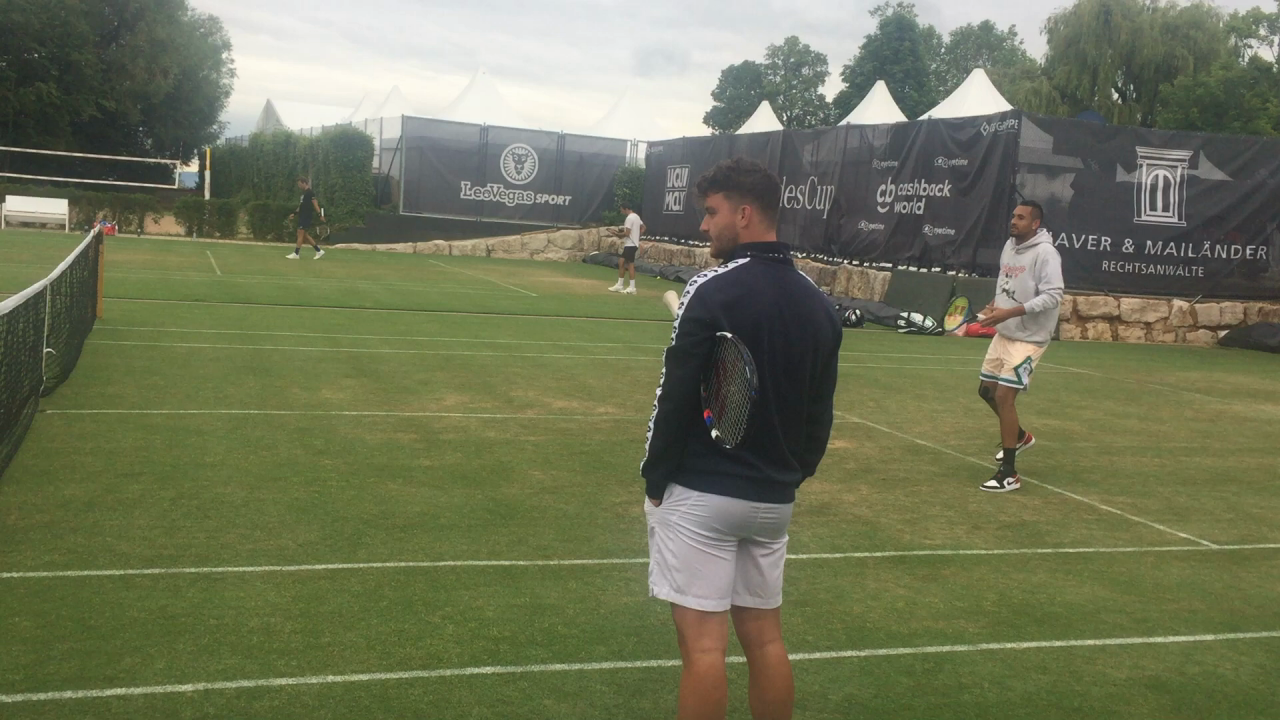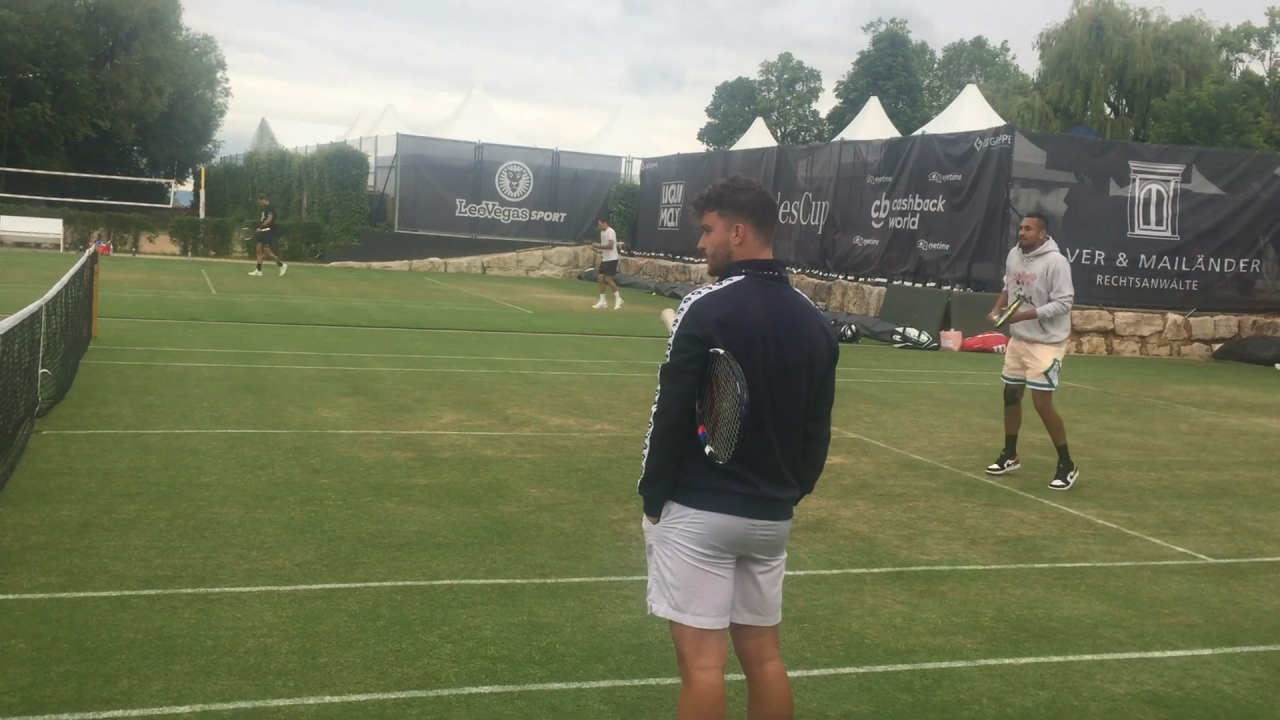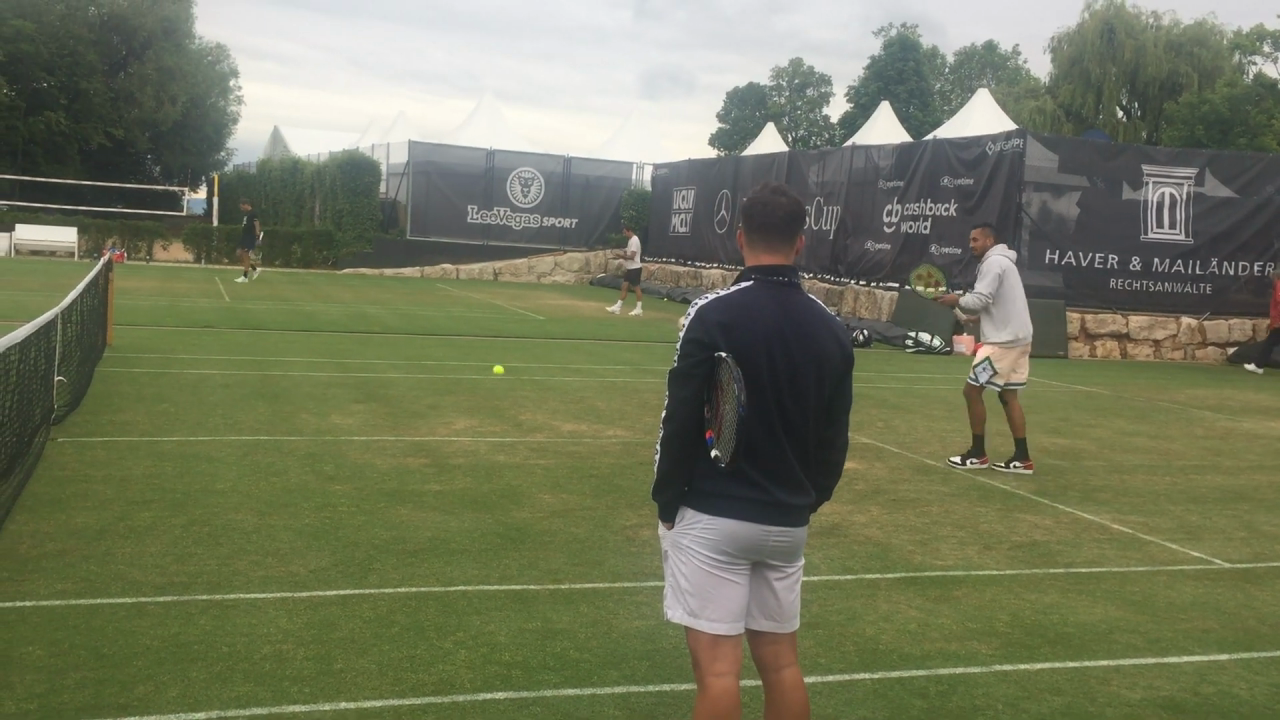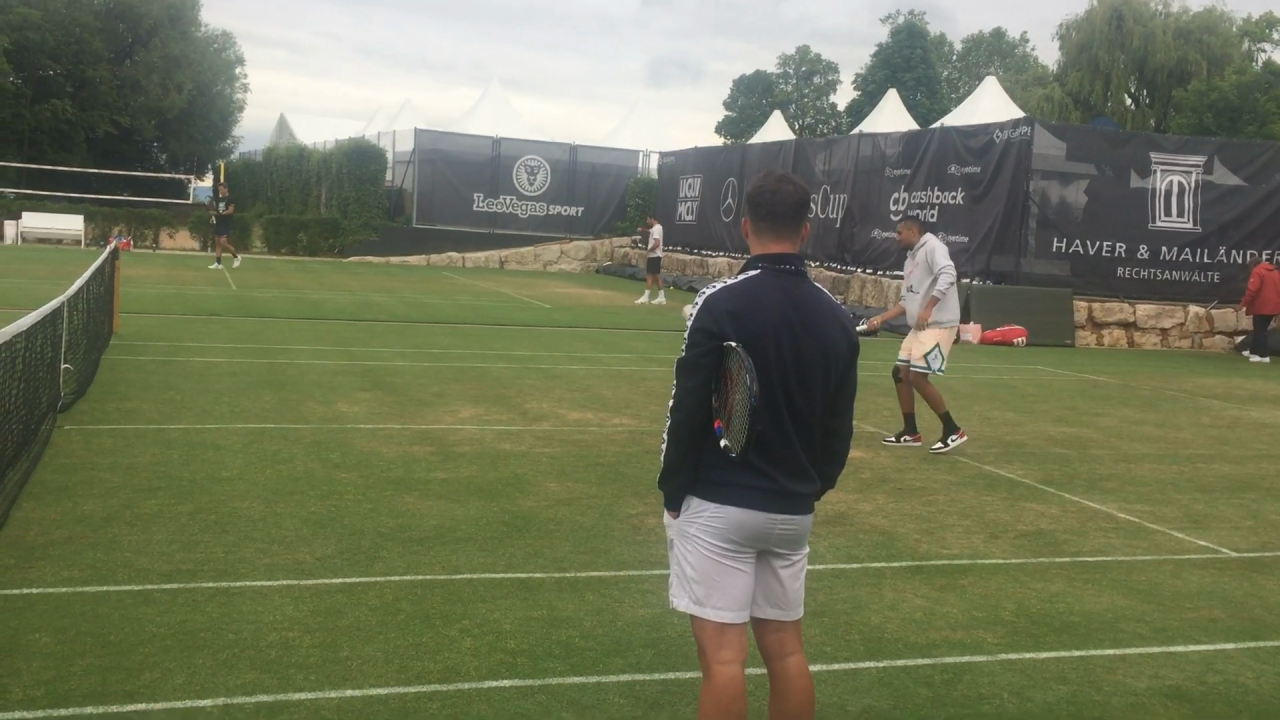
dt=0.7s
person 1, frame 1
left shoulder: (713, 292)
right shoulder: (817, 304)
left elbow: (676, 397)
right elbow: (820, 413)
left wrist: (655, 479)
left hip: (700, 493)
right hip: (773, 499)
left knee: (702, 642)
right knee: (765, 636)
person 1, frame 2
left shoulder: (707, 309)
right shoulder: (814, 321)
left elbow: (671, 414)
right elbow: (818, 430)
left wrist: (652, 496)
left hip: (698, 512)
right hip: (771, 516)
left knee: (701, 661)
right knee: (763, 654)
person 1, frame 3
left shoulder: (714, 314)
right shoulder: (831, 329)
left elbow: (681, 420)
right elbow: (835, 439)
left wrist: (666, 501)
left hip: (712, 517)
right hip: (787, 523)
left knee: (716, 666)
right knee: (780, 660)
person 1, frame 4
left shoulder: (722, 303)
right shoulder: (835, 316)
left elbow: (688, 409)
right elbow: (840, 427)
left wrist: (672, 491)
left hip: (718, 506)
right hip: (793, 510)
left knee: (722, 654)
right knee: (786, 648)
person 2, frame 1
left shoulder: (1045, 253)
right shoulder: (1009, 246)
left elbow: (1053, 296)
left wrist: (1011, 312)
right wrist: (994, 307)
left hip: (1029, 339)
right hip: (1003, 335)
left knee: (1003, 396)
right knee: (987, 390)
left ankle: (1008, 473)
right ankle: (1019, 436)
person 2, frame 2
left shoulder: (1056, 262)
right shoulder: (1014, 255)
left elbow: (1063, 303)
left wrist: (1027, 314)
right wrist: (998, 308)
left hip: (1046, 342)
right hip: (1019, 338)
left knee: (1041, 403)
right knee: (1011, 395)
left ankle: (1066, 465)
right ankle: (1009, 454)
person 2, frame 3
left shoulder: (993, 262)
right shoulder: (1002, 261)
left elbow: (979, 298)
left wrist: (954, 300)
right wrist: (968, 311)
left hip: (1001, 340)
right hip: (1017, 338)
left knee: (972, 390)
right knee: (1008, 396)
left ankle: (977, 453)
right ankle: (1022, 458)
person 2, frame 4
left shoulder: (932, 247)
right shoulder: (911, 259)
left elbow: (948, 275)
right elbow: (906, 302)
left wrist: (928, 309)
right wrist: (881, 318)
left hip: (938, 325)
right hip: (920, 327)
left knee: (918, 379)
right knee: (900, 374)
left ankle: (953, 430)
right ankle: (910, 432)
